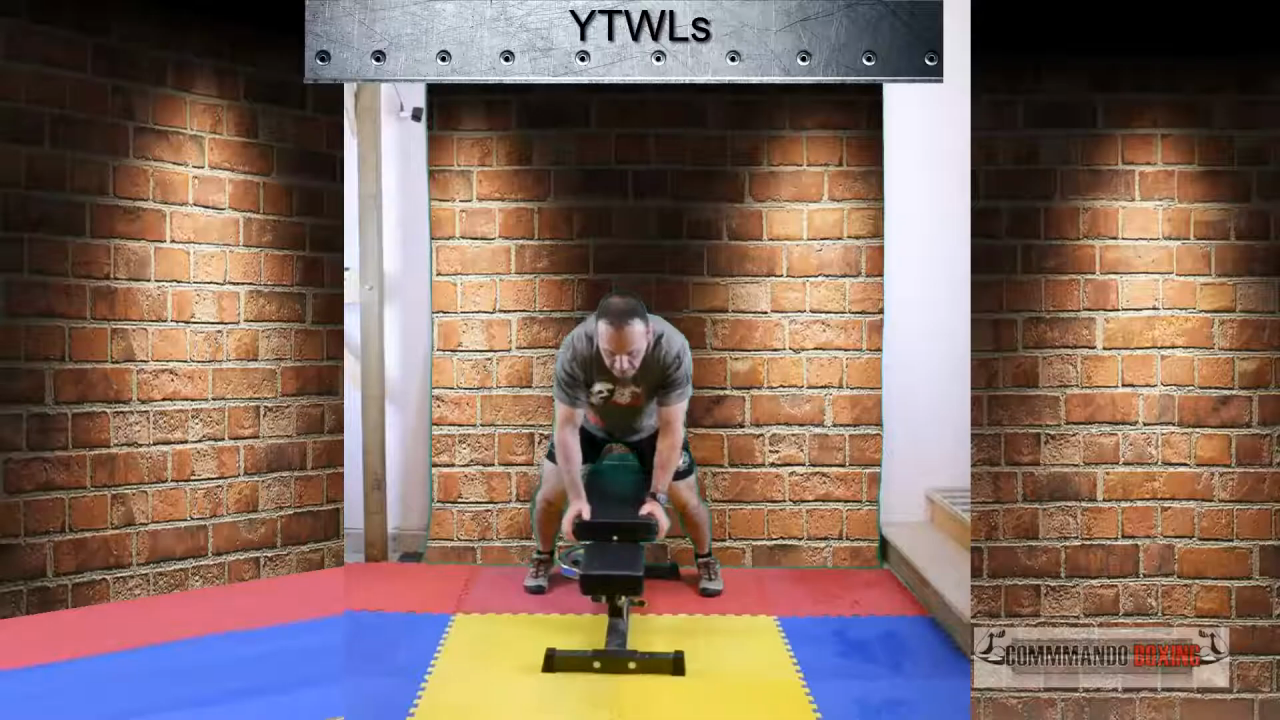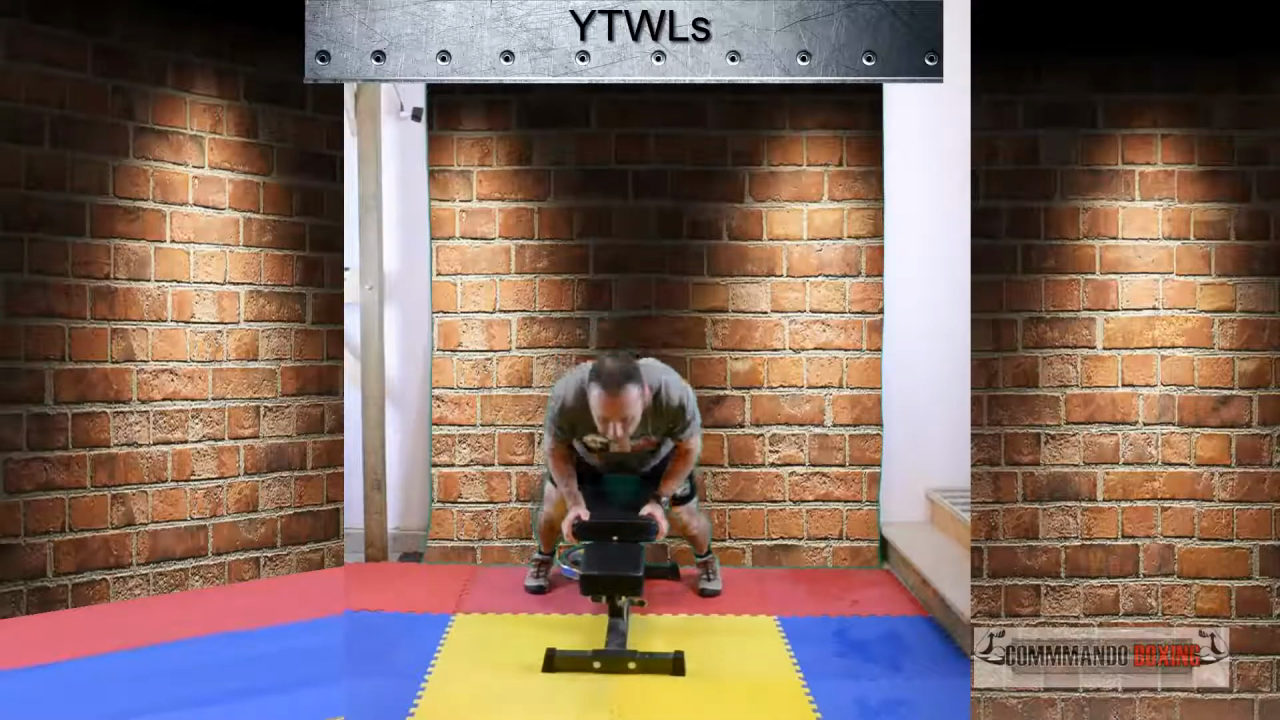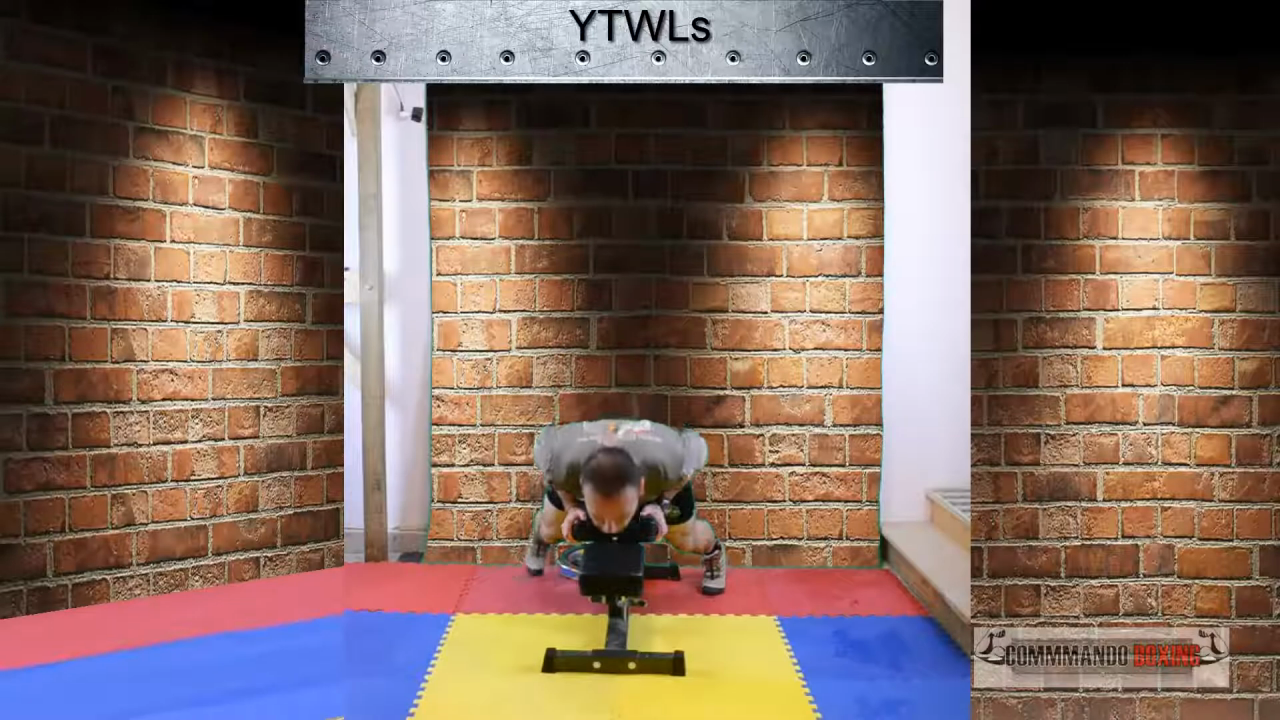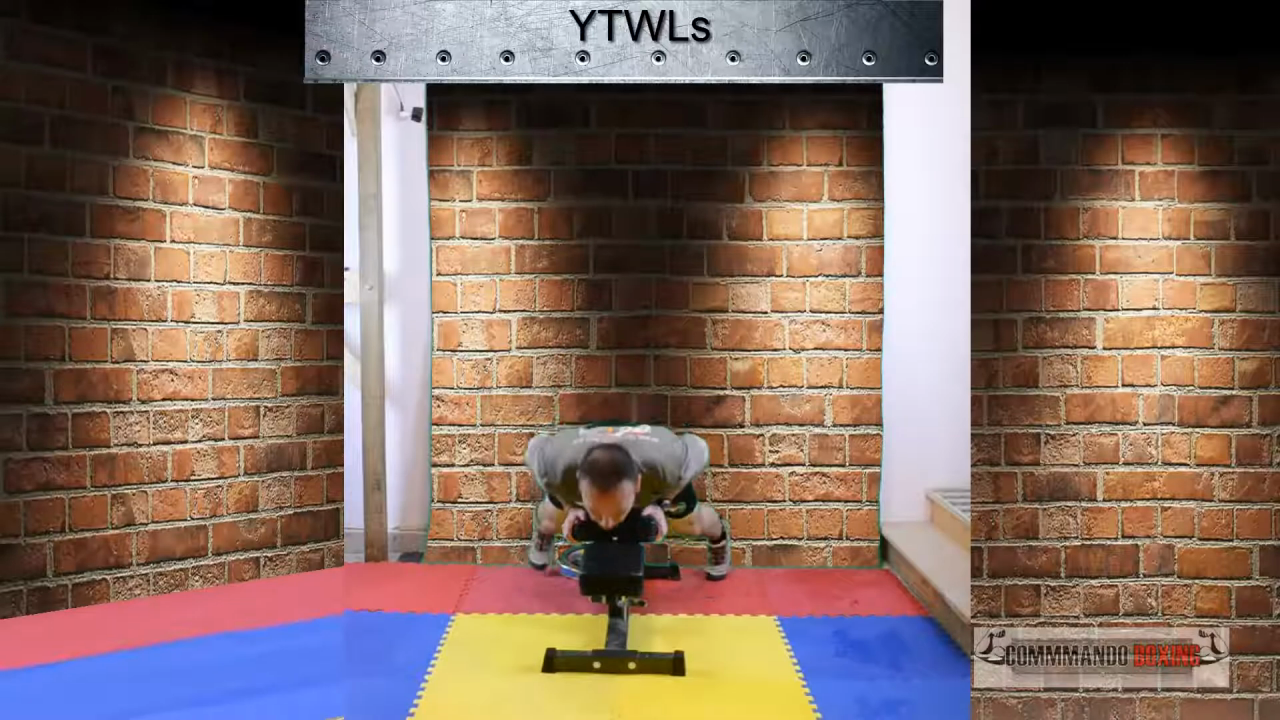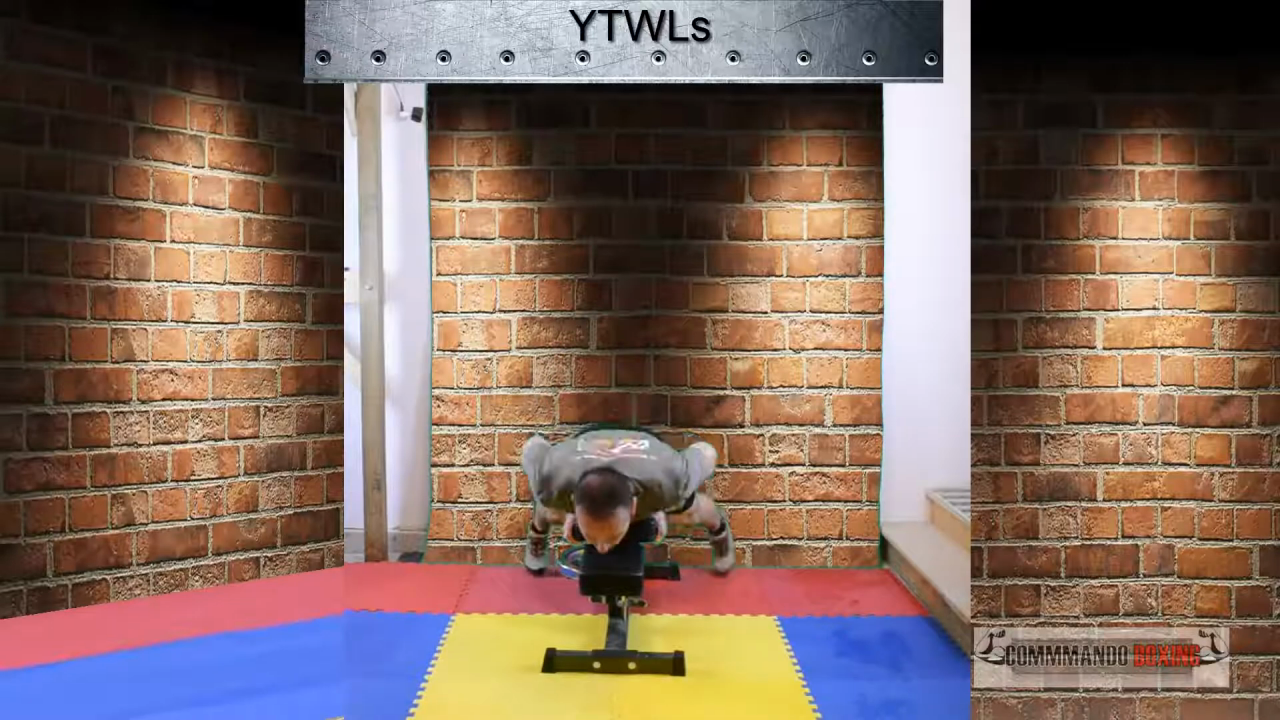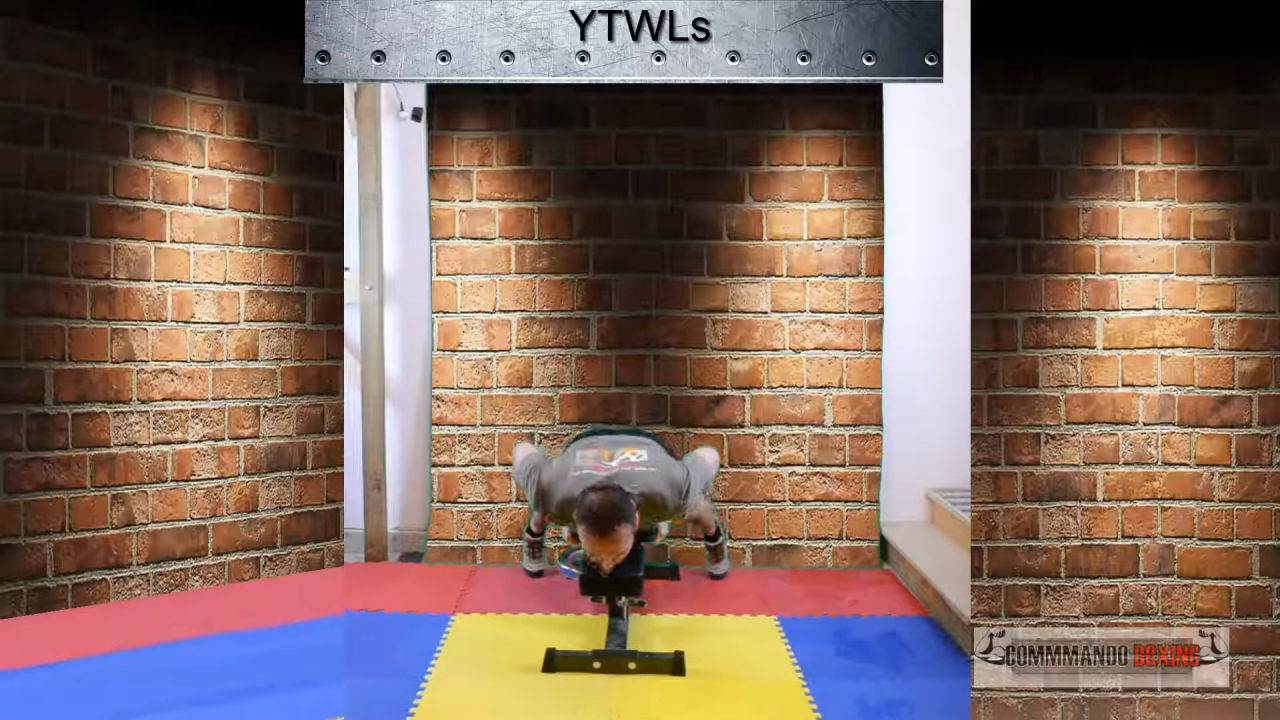
dt=0.5s
person 1, frame 1
left shoulder: (673, 349)
right shoulder: (575, 349)
left elbow: (671, 428)
right elbow: (566, 426)
left wrist: (657, 497)
right wrist: (577, 497)
left hip: (649, 426)
right hip: (589, 423)
left knee: (686, 499)
right knee: (550, 494)
left ankle: (705, 558)
right ankle: (543, 556)
person 1, frame 2
left shoulder: (674, 394)
right shoulder: (566, 396)
left elbow: (688, 450)
right elbow: (557, 450)
left wrist: (660, 500)
right wrist: (575, 503)
left knee: (687, 520)
right knee: (553, 513)
left ankle: (705, 558)
right ankle: (544, 557)
person 1, frame 3
left shoulder: (668, 463)
right shoulder: (562, 462)
left elbow: (698, 446)
right elbow: (542, 443)
left wrist: (661, 503)
right wrist: (571, 505)
left hip: (655, 463)
left knee: (686, 539)
right knee: (550, 529)
left ankle: (712, 551)
right ankle: (541, 538)
person 1, frame 4
left shoulder: (668, 464)
right shoulder: (556, 466)
left elbow: (699, 448)
right elbow: (536, 446)
left wrist: (662, 504)
right wrist: (570, 507)
left hip: (654, 461)
left knee: (692, 525)
right knee: (551, 521)
left ankle: (718, 536)
right ankle: (543, 532)
person 1, frame 5
left shoulder: (667, 482)
right shoulder: (553, 482)
left elbow: (707, 454)
right elbow: (532, 446)
left wrist: (663, 507)
right wrist: (567, 512)
left knee: (691, 513)
right knee: (553, 512)
left ankle: (717, 525)
right ankle: (538, 530)
person 1, frame 6
left shoulder: (669, 493)
right shoulder: (552, 494)
left elbow: (710, 456)
right elbow: (523, 451)
left ankle: (713, 534)
right ankle: (534, 532)
